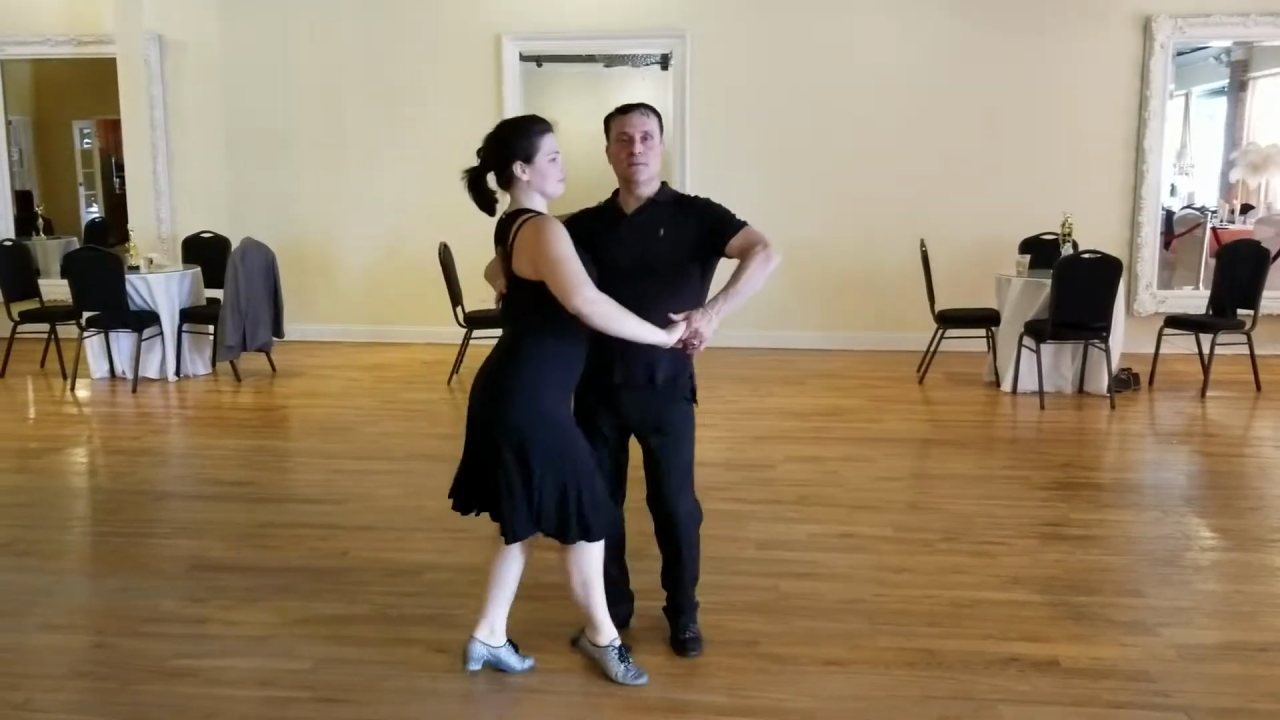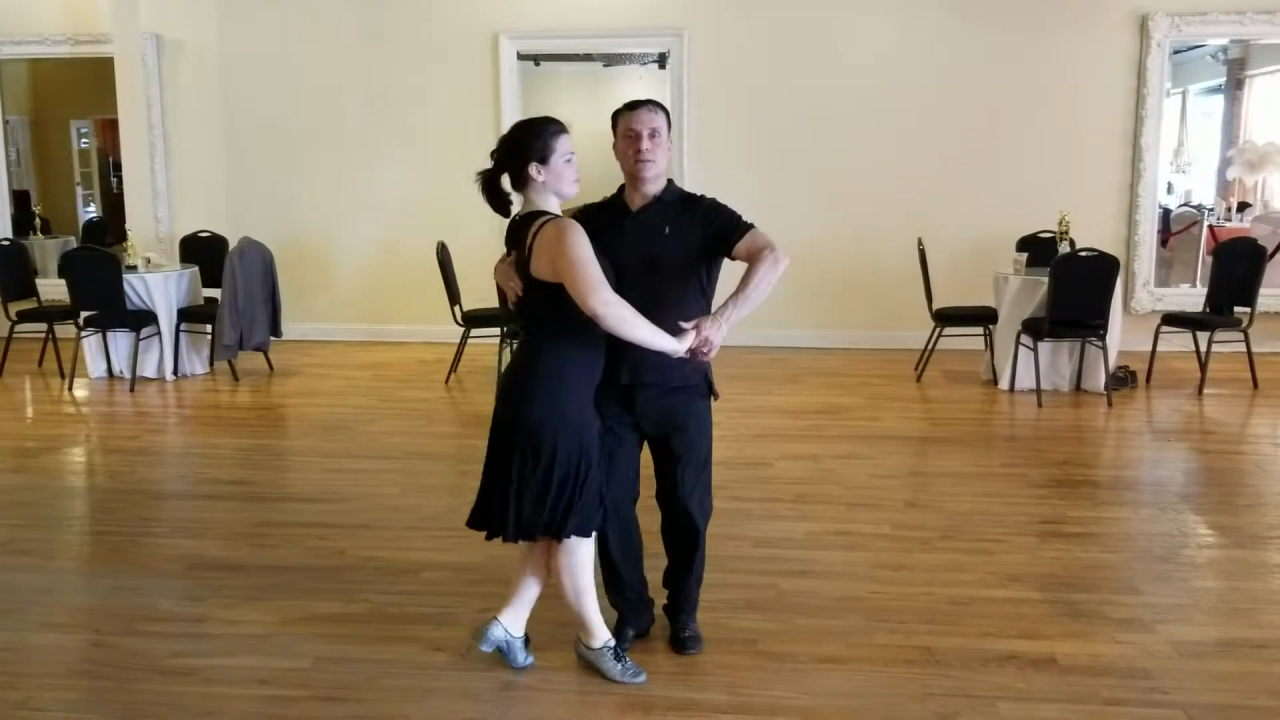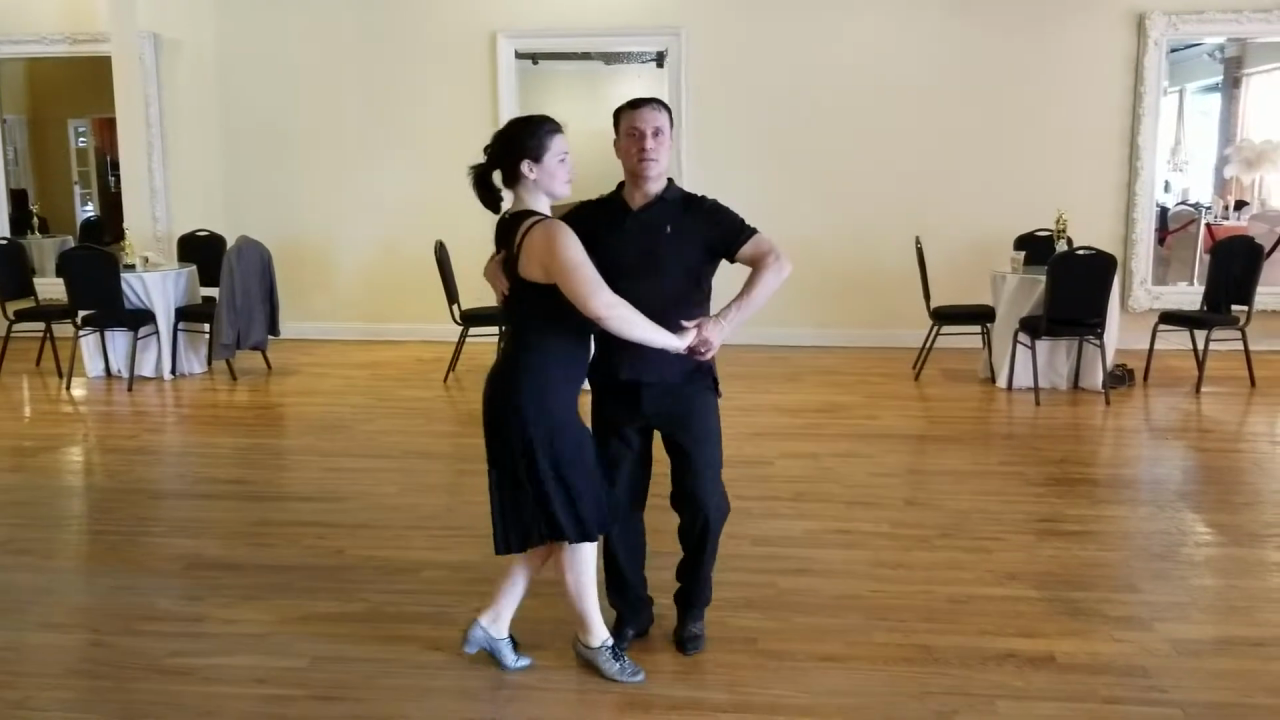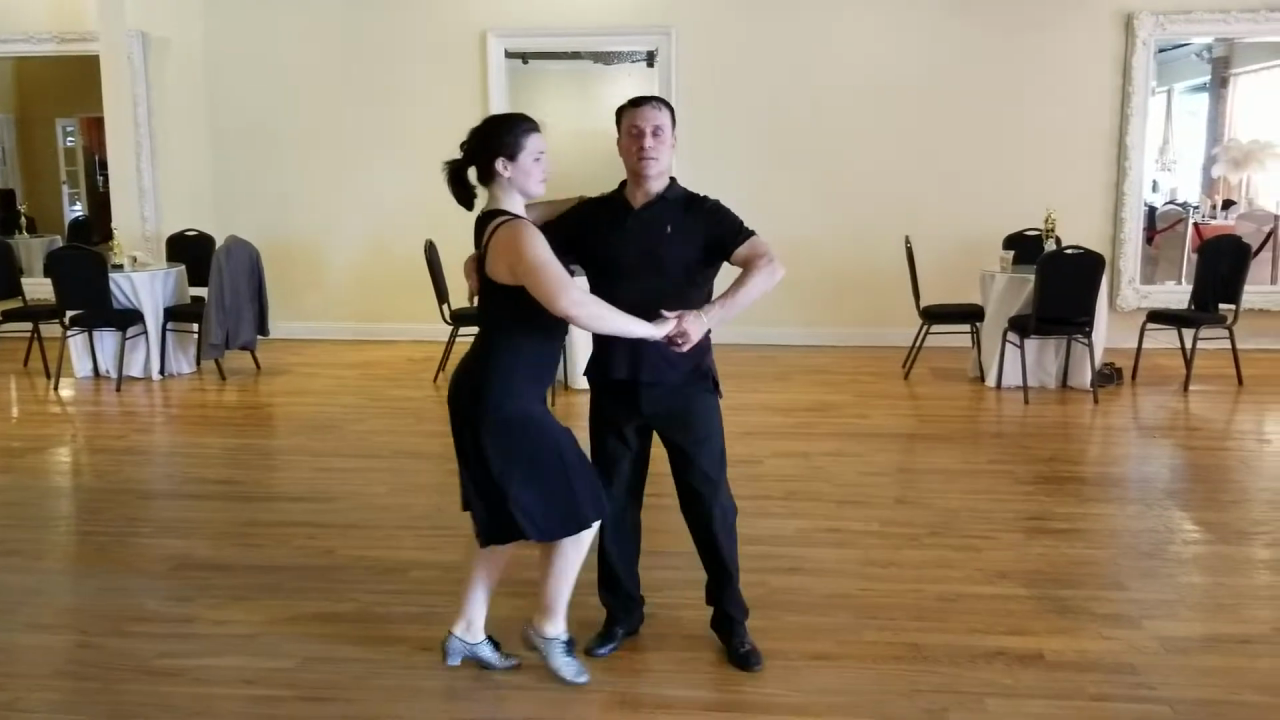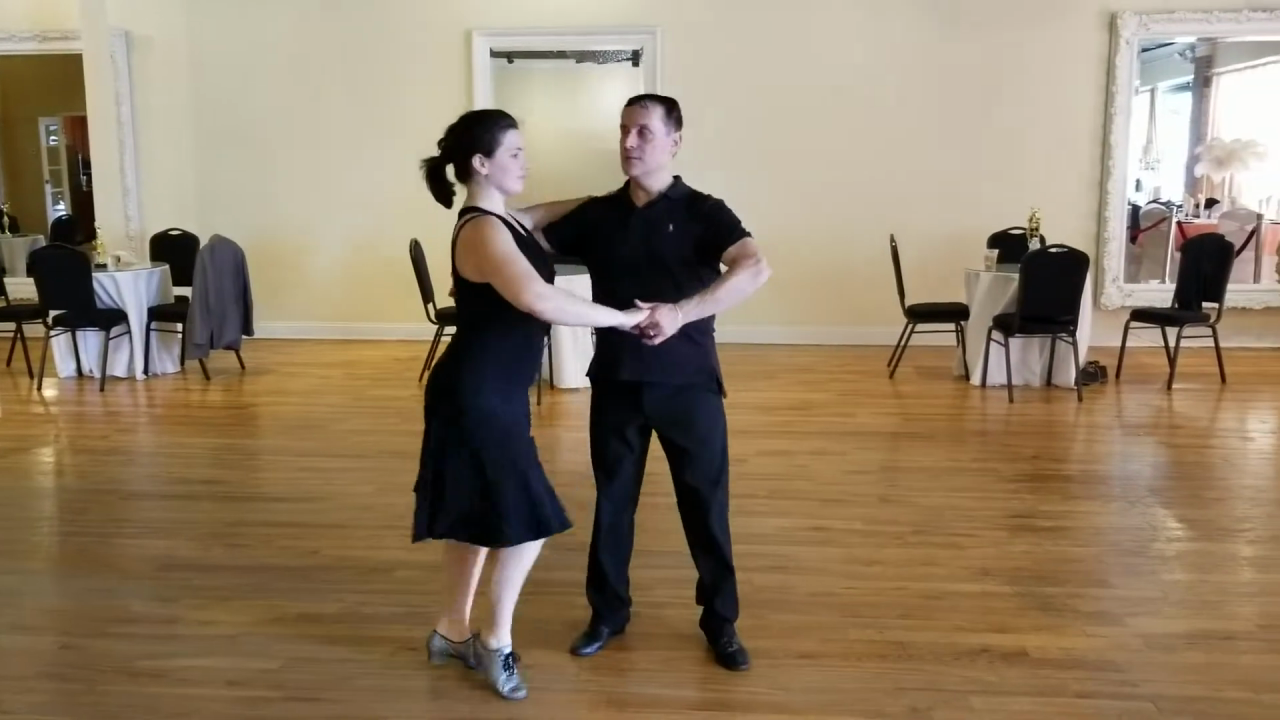
dt=0.2s
person 1, frame 1
left shoulder: (516, 224)
right shoulder: (542, 230)
right elbow: (584, 303)
right wrist: (661, 336)
left hip: (514, 388)
right hip: (529, 396)
left knee: (527, 521)
right knee: (582, 520)
left ankle: (489, 637)
right ankle: (602, 637)
person 1, frame 2
left shoulder: (524, 227)
right shoulder: (561, 233)
right elbow: (601, 306)
right wrist: (672, 344)
left hip: (537, 391)
right hip: (552, 397)
left knee: (562, 523)
right knee: (571, 525)
left ankle: (509, 624)
right ankle: (595, 639)
person 1, frame 3
left shoulder: (515, 225)
right shoulder: (549, 236)
right elbow: (602, 307)
right wrist: (673, 341)
left hip: (524, 392)
right hip: (537, 400)
left knee: (548, 524)
right knee: (580, 523)
left ankle: (492, 625)
right ankle: (594, 639)
person 1, frame 4
left shoulder: (502, 223)
right shoulder: (514, 236)
right elbow: (572, 305)
right wrist: (651, 329)
left hip: (502, 393)
right hip: (502, 400)
left knee: (507, 519)
right knee: (579, 511)
left ankle: (467, 633)
right ankle: (551, 629)
person 1, frame 5
left shoulder: (498, 220)
right shoulder: (481, 232)
left elbow: (543, 215)
right elbow: (539, 301)
right wrist: (622, 317)
left hip: (495, 391)
right hip: (476, 396)
left knee: (483, 519)
right knee: (526, 521)
left ankle: (451, 632)
right ankle: (496, 642)
person 2, frame 1
left shoulder: (695, 215)
right shoulder: (586, 226)
left elbow: (764, 253)
left wrist: (713, 311)
left hip: (665, 387)
right hip: (597, 386)
left knee: (674, 503)
left ankle: (682, 610)
right ankle: (613, 606)
person 2, frame 2
left shoulder: (701, 215)
right shoulder: (591, 221)
left elbow: (771, 257)
right elbow: (516, 263)
left wrist: (723, 319)
right wrist: (512, 277)
left hip: (682, 387)
right hip: (611, 388)
left knee: (687, 504)
right knee: (610, 503)
left ankle: (683, 610)
right ankle: (631, 612)
person 2, frame 3
left shoulder: (702, 214)
right shoulder: (590, 219)
left elbow: (776, 262)
left wrist: (727, 320)
right wrist: (501, 274)
left hip: (686, 382)
right hip: (616, 385)
left knee: (702, 499)
right knee: (619, 502)
left ankle: (691, 606)
right ankle: (630, 612)
person 2, frame 4
left shoulder: (702, 215)
right shoulder: (588, 216)
left elbow: (769, 266)
left wrist: (708, 315)
left hip: (685, 383)
right hip: (614, 384)
left knee: (709, 503)
right knee: (615, 502)
left ankle: (730, 618)
right ankle: (622, 612)
person 2, frame 5
left shoulder: (704, 213)
right shoulder: (596, 215)
left elbow: (756, 268)
left wrist: (681, 312)
left hip: (688, 385)
right hip: (616, 384)
left knee: (705, 503)
right knee: (612, 499)
left ankle: (720, 620)
right ankle: (608, 611)
